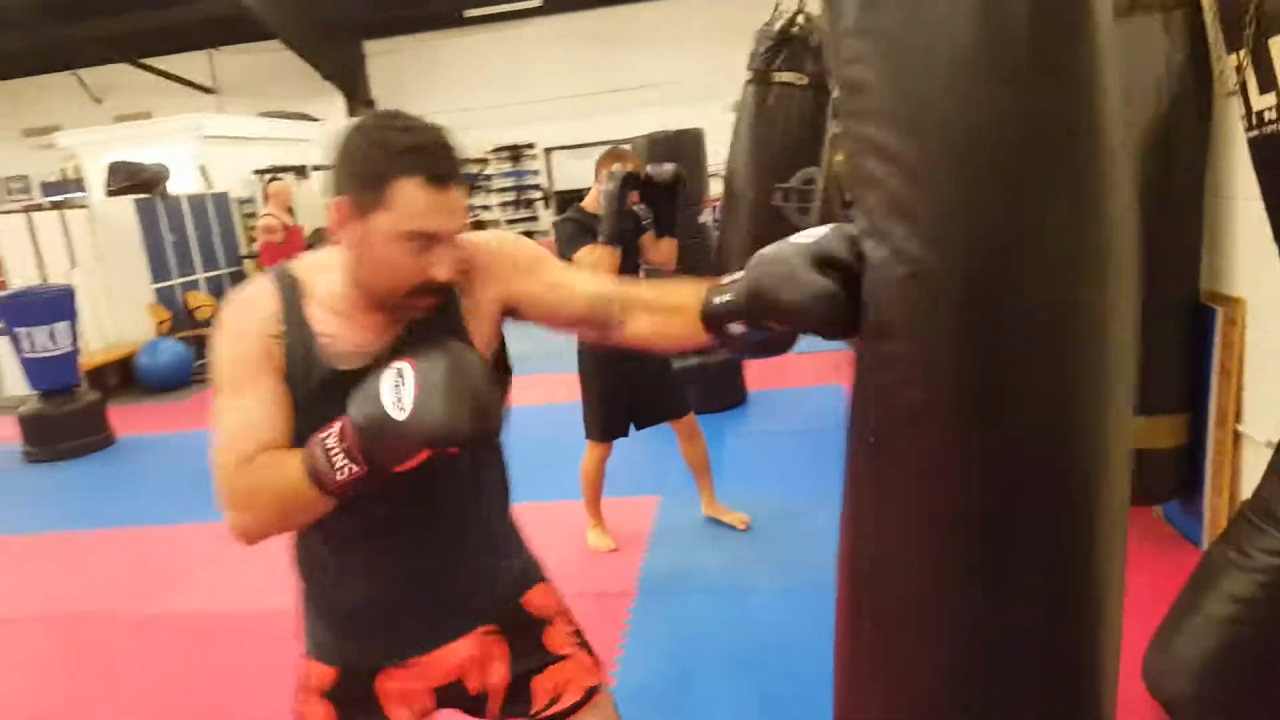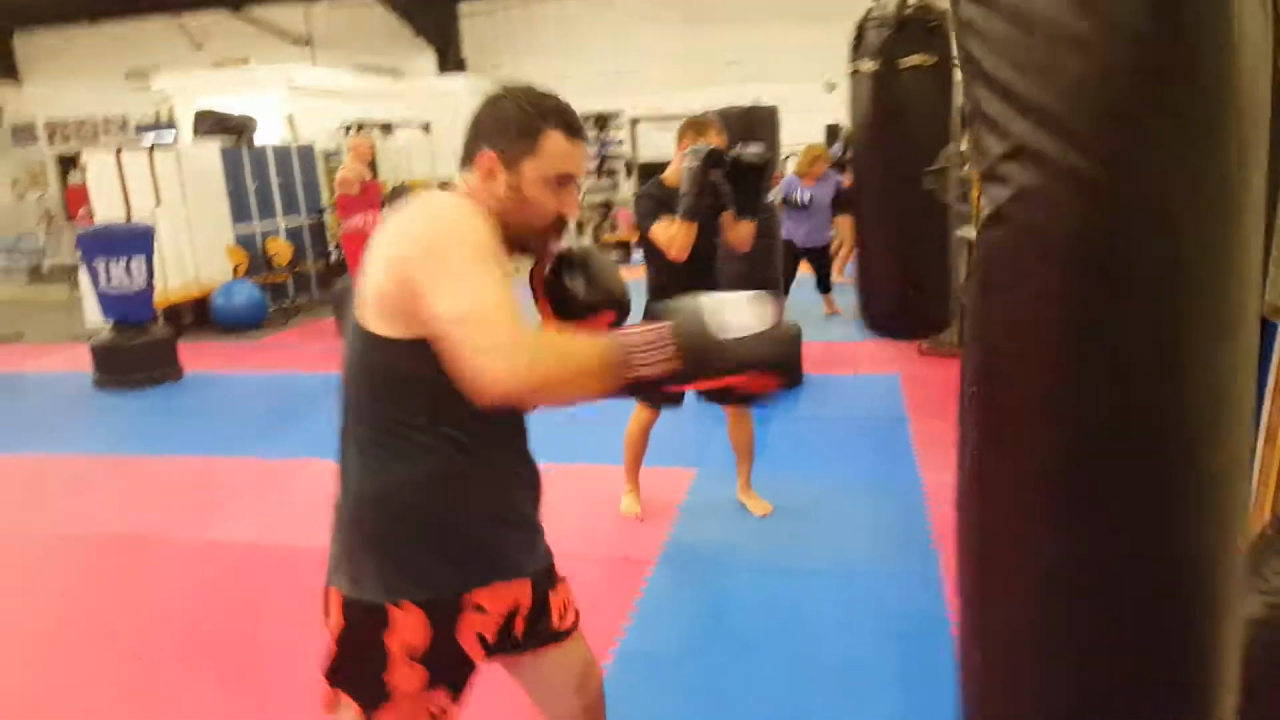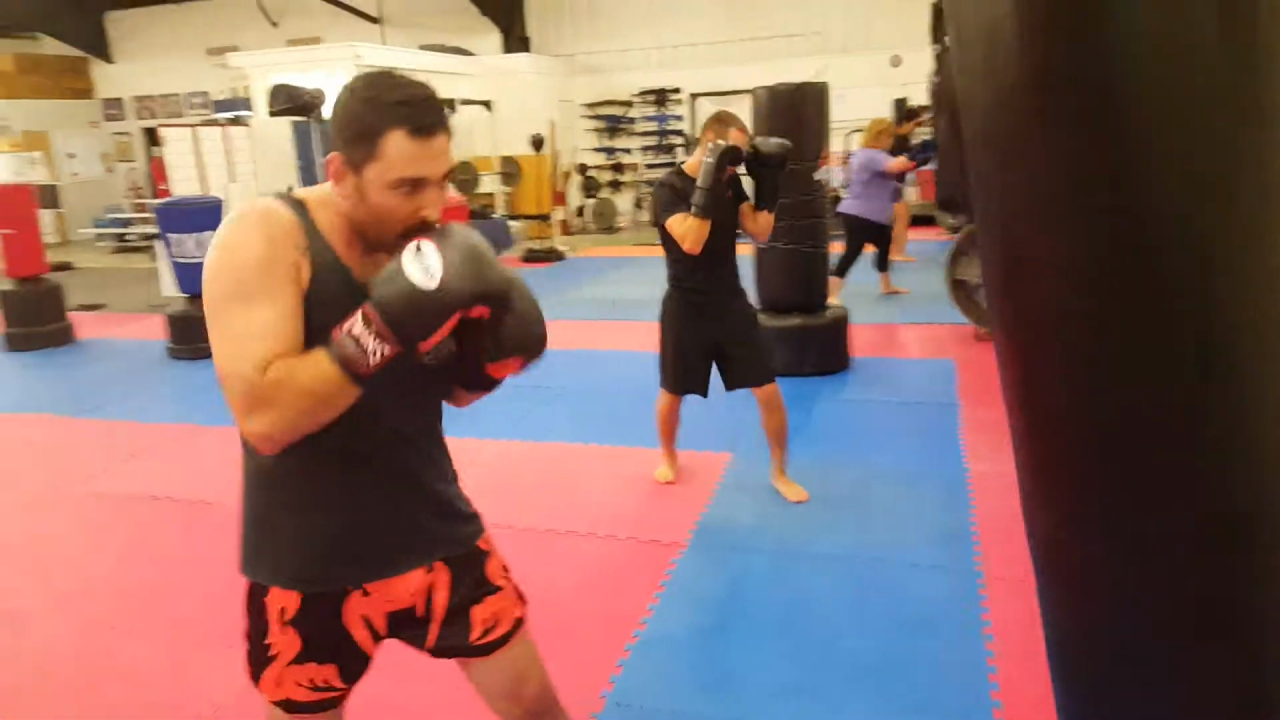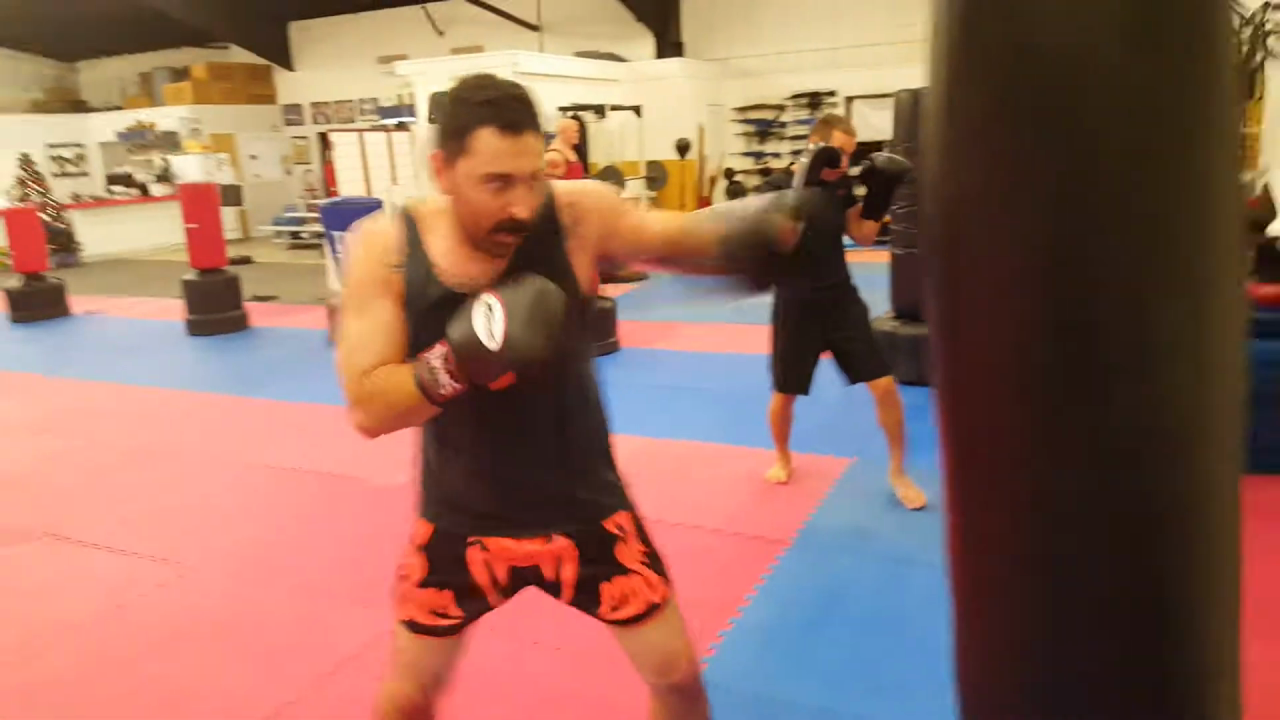
dt=0.4s
person 1, frame 1
left shoulder: (483, 268)
right shoulder: (266, 315)
left elbow: (630, 312)
right elbow: (248, 509)
left wrist: (748, 298)
right wrist: (362, 438)
left hip: (495, 600)
person 1, frame 2
left shoulder: (464, 250)
right shoulder: (447, 221)
right elbow: (504, 371)
left wrist: (575, 322)
right wrist: (677, 345)
left hip: (493, 550)
right hip: (409, 571)
person 1, frame 3
left shoulder: (424, 243)
right shoulder: (263, 236)
right elbow: (264, 417)
left wrist: (488, 353)
right wrist: (387, 321)
left hip: (436, 531)
right hip: (313, 561)
person 1, frame 4
left shoulder: (576, 213)
right shoulder: (386, 244)
right elbow: (369, 409)
left wrist: (746, 227)
right wrist: (461, 358)
left hip: (583, 502)
right hip: (465, 517)
person 2, frame 1
left shoulder: (628, 215)
right shoulder: (572, 225)
left elbow: (665, 261)
right elbow: (604, 273)
left wrist: (664, 210)
right hip: (602, 348)
left knee: (686, 422)
right knee: (600, 444)
left ankle: (710, 503)
right ankle: (594, 522)
person 2, frame 2
left shoulder: (710, 192)
right shoulder: (651, 197)
left elbow: (741, 243)
right elbow: (678, 249)
right wrist: (693, 189)
left knee: (738, 405)
right knee: (648, 409)
left ankle: (745, 487)
right ankle: (630, 488)
person 2, frame 3
left shoulder: (729, 182)
right shoulder: (669, 187)
left elbow: (761, 232)
right elbow: (691, 243)
left wrist: (769, 179)
right wrist: (709, 181)
left hip: (729, 301)
right hip: (686, 306)
left knee: (769, 393)
right knee: (672, 394)
left ankle: (779, 473)
right ankle: (668, 455)
person 2, frame 4
left shoulder: (840, 184)
left elbow: (863, 234)
left wrist: (879, 192)
right wrist: (805, 184)
left hip: (841, 299)
right hip: (797, 304)
left knee: (885, 386)
right knee: (784, 394)
left ankle: (898, 472)
right ankle: (782, 457)
